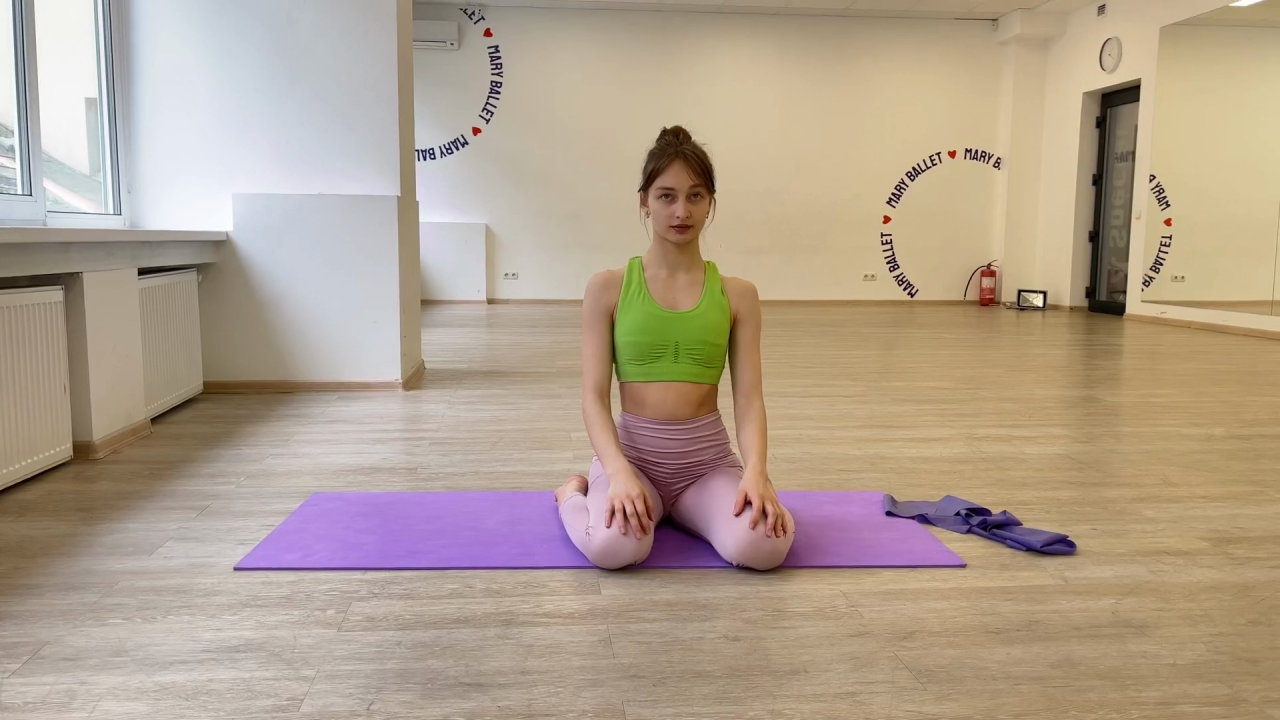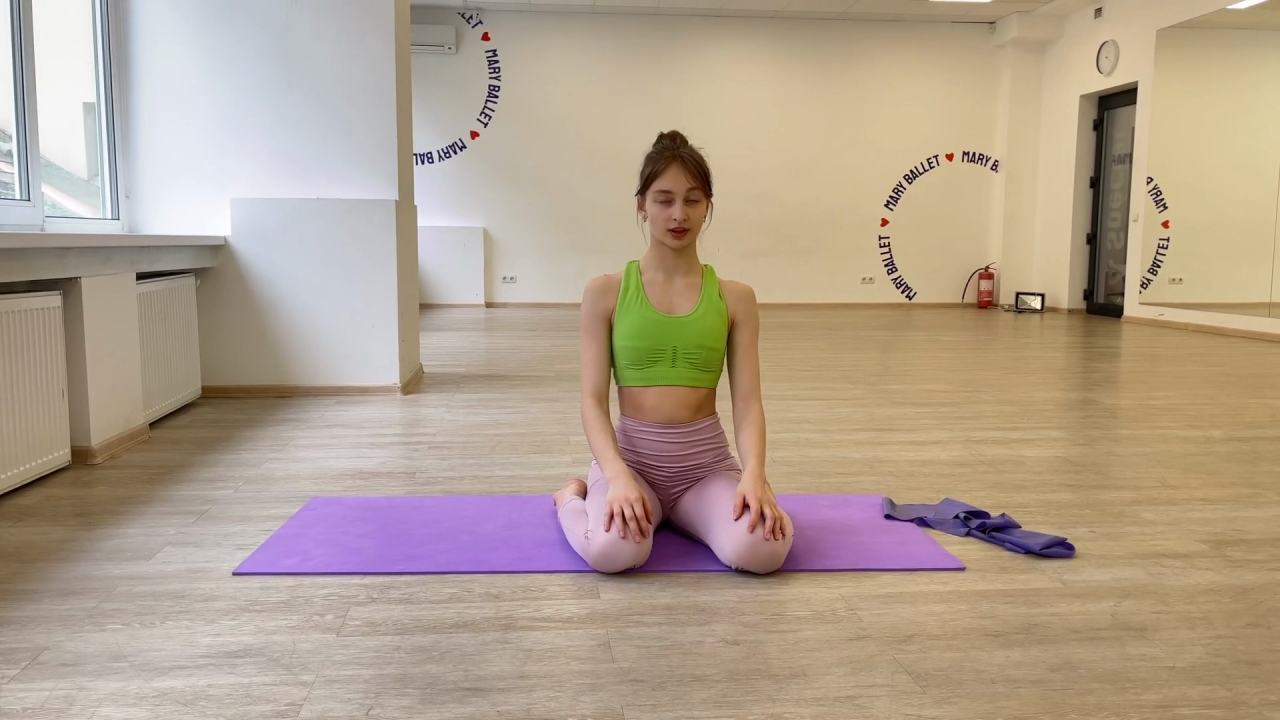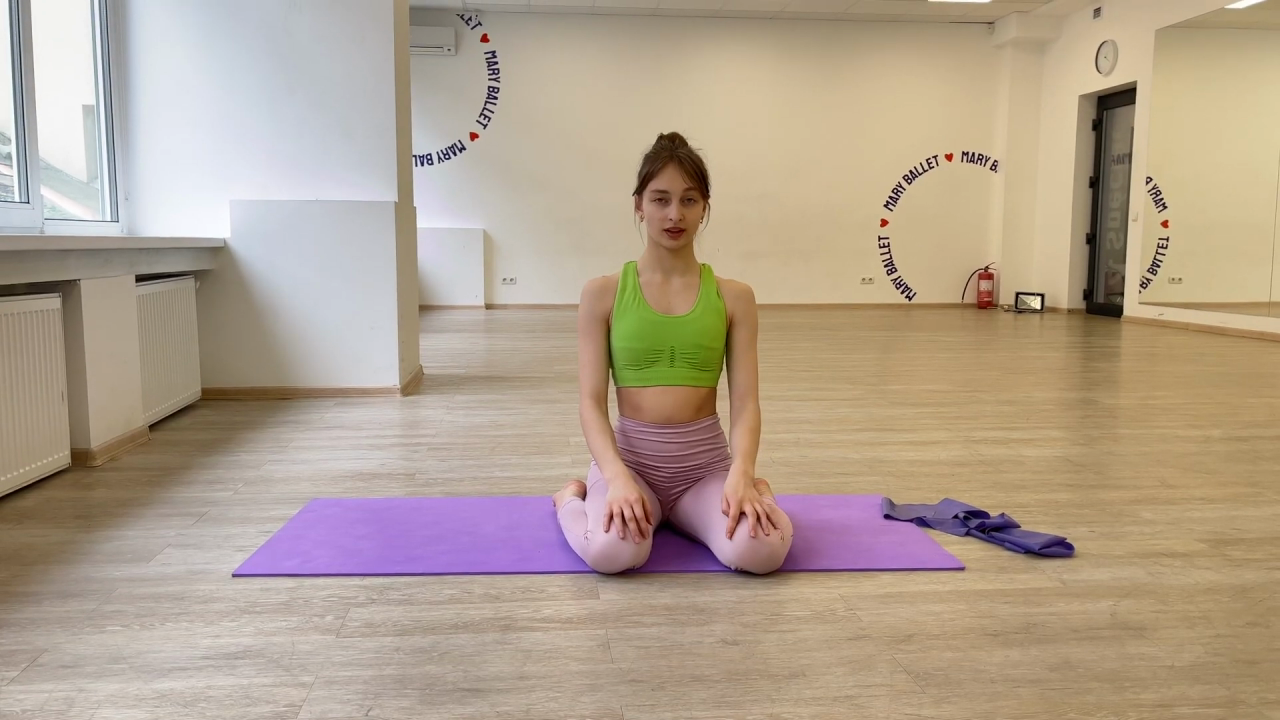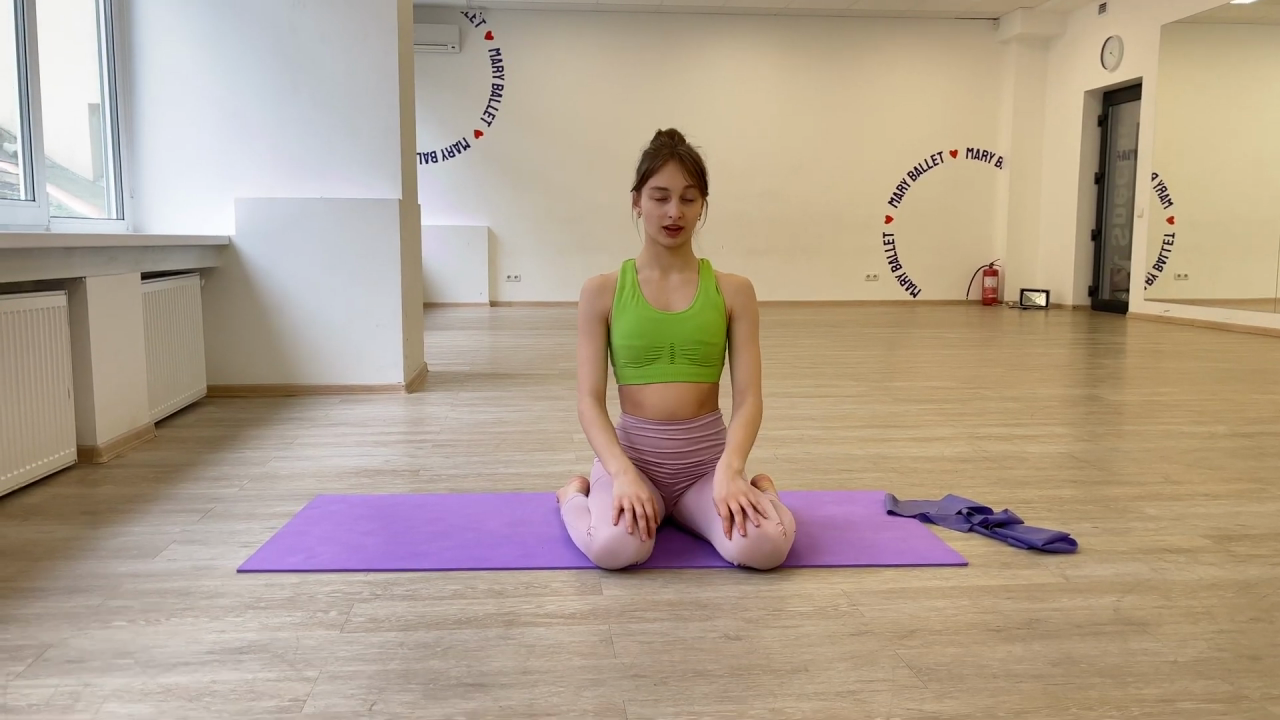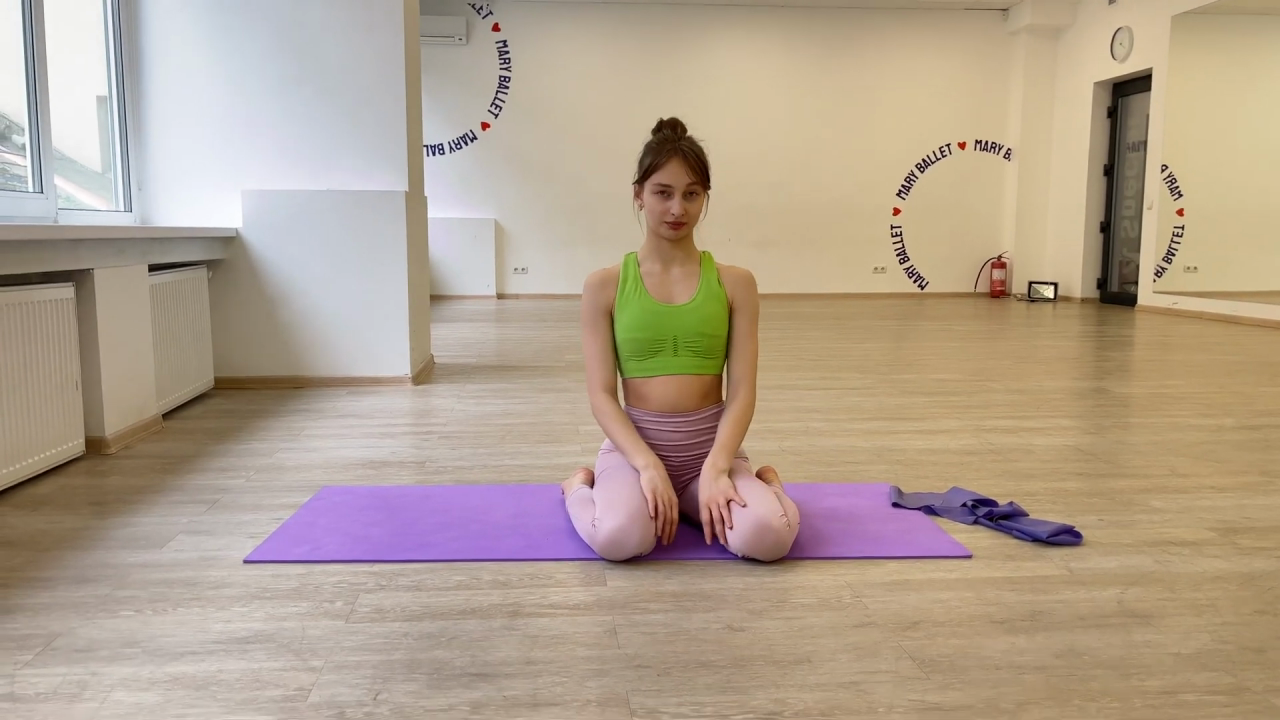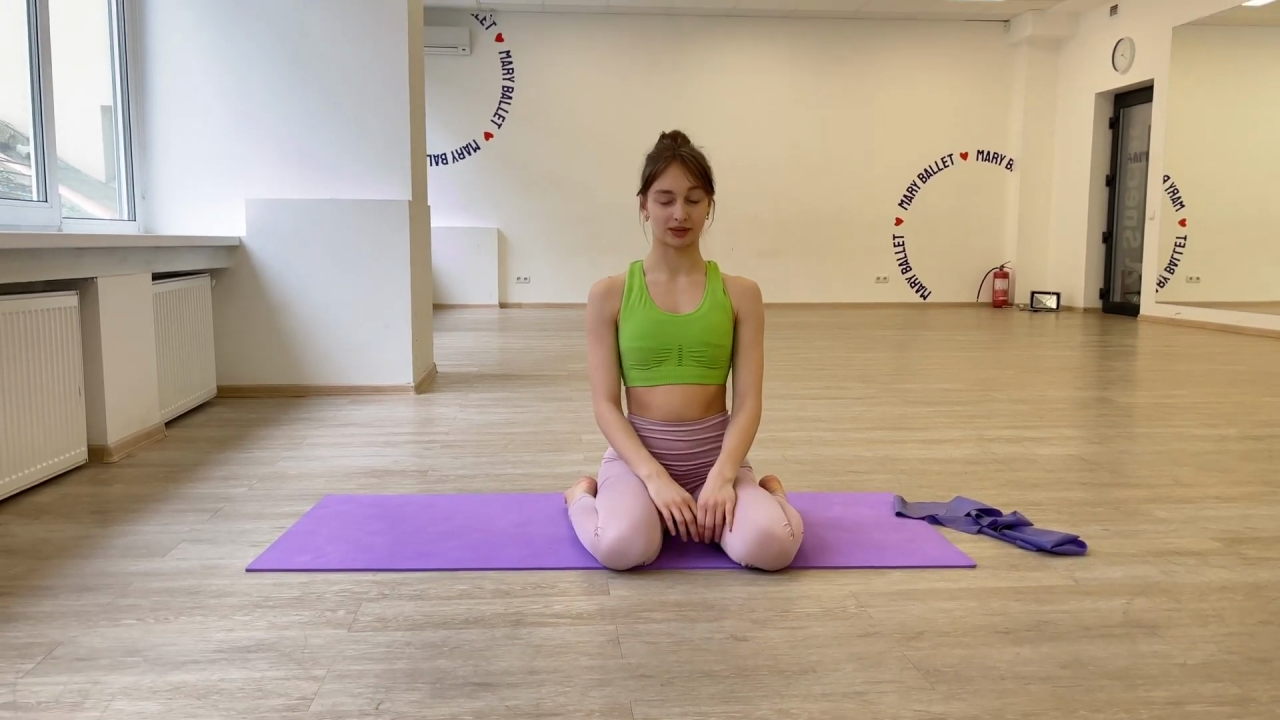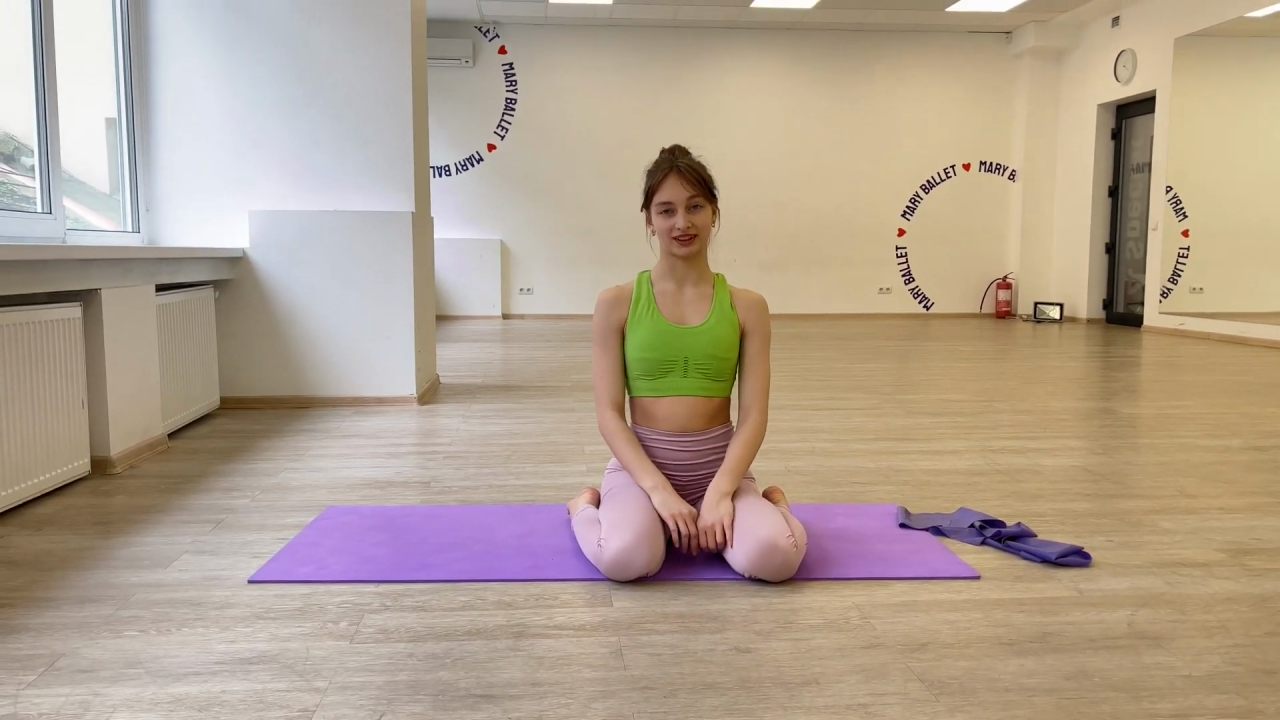
dt=0.4s
person 1, frame 1
left shoulder: (738, 295)
right shoulder: (608, 288)
left elbow: (749, 398)
right elbow: (594, 396)
left wrist: (755, 471)
right wrist: (618, 472)
left hip: (708, 456)
right hip: (632, 451)
left knee: (764, 546)
right knee: (612, 545)
left ankle: (681, 506)
right ankle: (574, 494)
person 1, frame 2
left shoulder: (735, 298)
right shoulder: (605, 292)
left elbow: (747, 401)
right elbow: (593, 400)
left wrist: (753, 474)
right wrist: (617, 476)
left hip: (707, 459)
right hip: (630, 454)
left knee: (761, 549)
right knee: (612, 550)
left ankle: (678, 511)
right ankle: (572, 498)
person 1, frame 3
left shoulder: (734, 297)
right shoulder: (603, 293)
left elbow: (745, 402)
right elbow: (591, 401)
left wrist: (741, 474)
right wrist: (616, 477)
left hip: (706, 459)
right hip: (630, 455)
left knee: (762, 550)
right knee: (611, 550)
right ankle: (573, 499)
person 1, frame 4
left shoulder: (733, 291)
right shoulder: (602, 291)
left elbow: (748, 397)
right elbow: (590, 399)
left wrist: (729, 470)
right wrist: (622, 473)
left hip: (707, 454)
right hip: (633, 450)
left knee: (764, 546)
right knee: (614, 547)
left ankle: (757, 491)
right ankle: (575, 495)
person 1, frame 5
left shoulder: (735, 283)
right shoulder: (604, 285)
left elbow: (742, 392)
right elbow: (602, 395)
left wrist: (715, 469)
right wrist: (649, 465)
left hip: (712, 444)
right hip: (635, 443)
left knee: (766, 537)
right knee: (620, 538)
left ankle: (764, 483)
right ankle: (581, 487)
person 1, frame 6
left shoulder: (740, 294)
right shoulder: (610, 293)
left elbow: (748, 402)
right elbow: (605, 404)
left wrist: (722, 477)
right wrist: (655, 476)
left hip: (714, 452)
right hip: (637, 452)
left knee: (770, 546)
right knee: (622, 547)
left ankle: (767, 492)
right ankle: (583, 496)
person 1, frame 7
left shoulder: (747, 307)
right shoulder: (617, 303)
left elbow: (754, 416)
right elbow: (609, 413)
left wrist: (720, 490)
right wrist: (659, 489)
left hip: (719, 464)
right hip: (640, 463)
left knee: (773, 557)
right knee: (625, 559)
left ankle: (770, 503)
right ankle: (587, 507)
